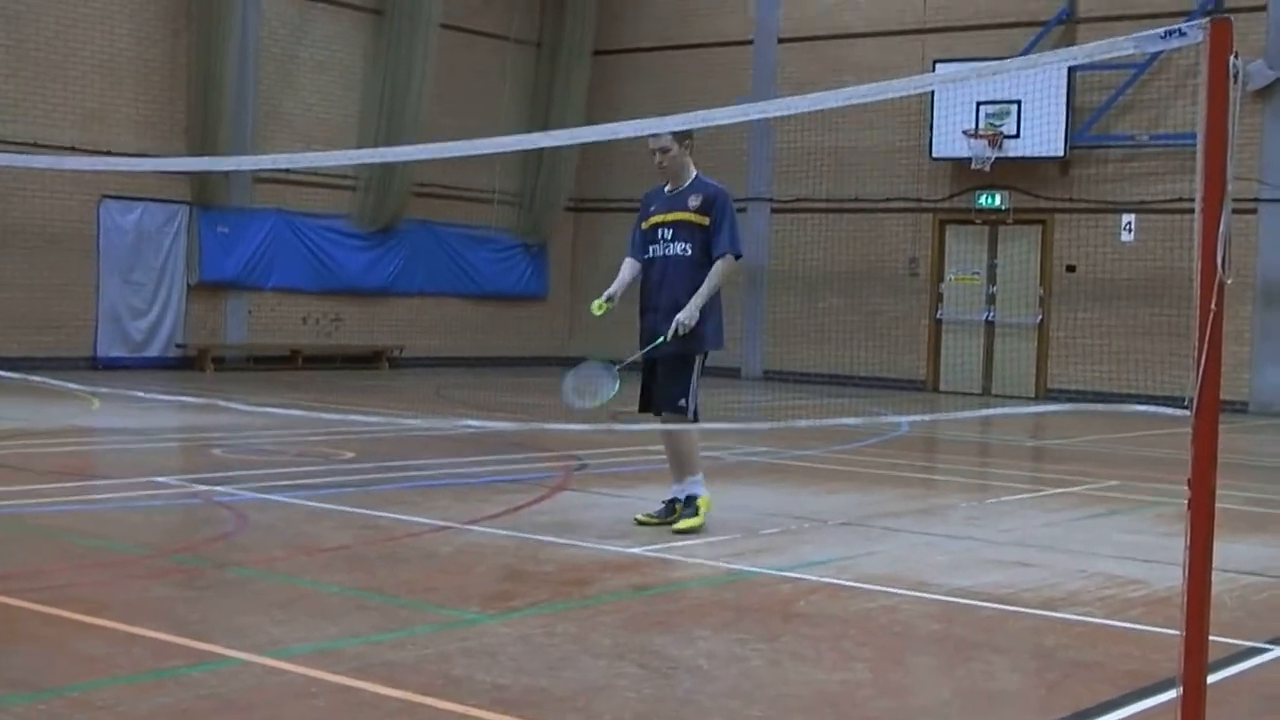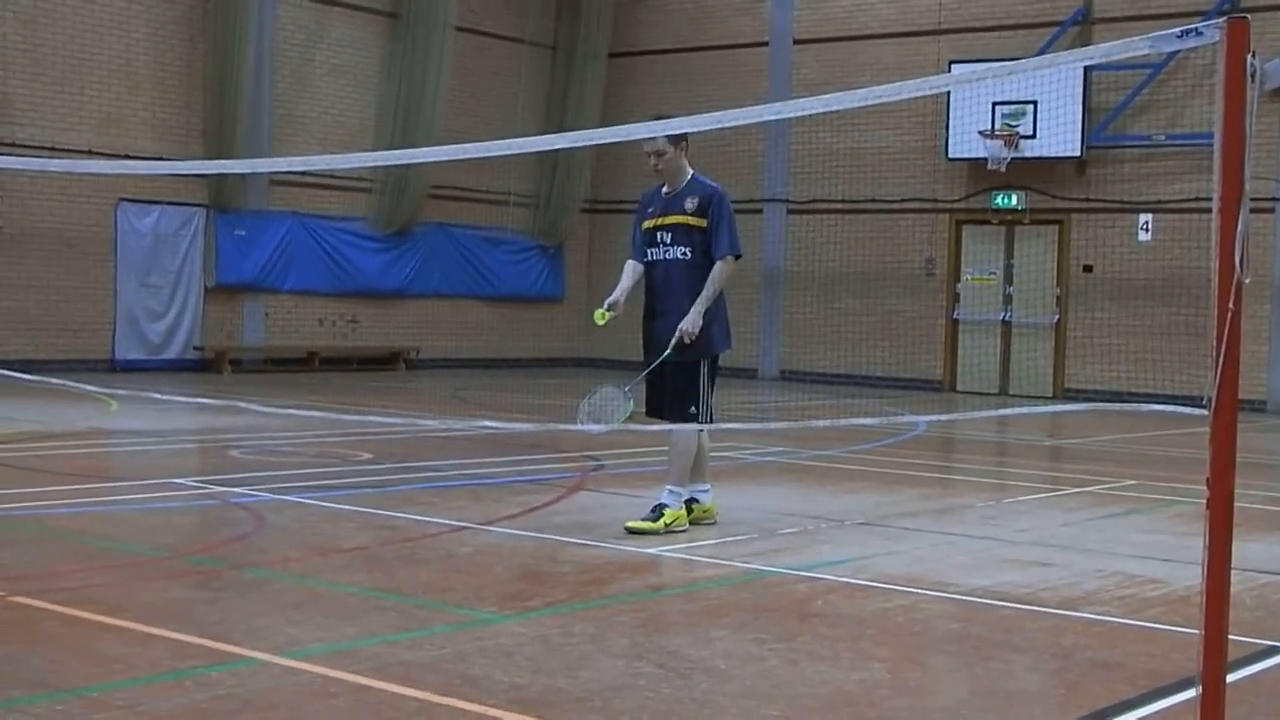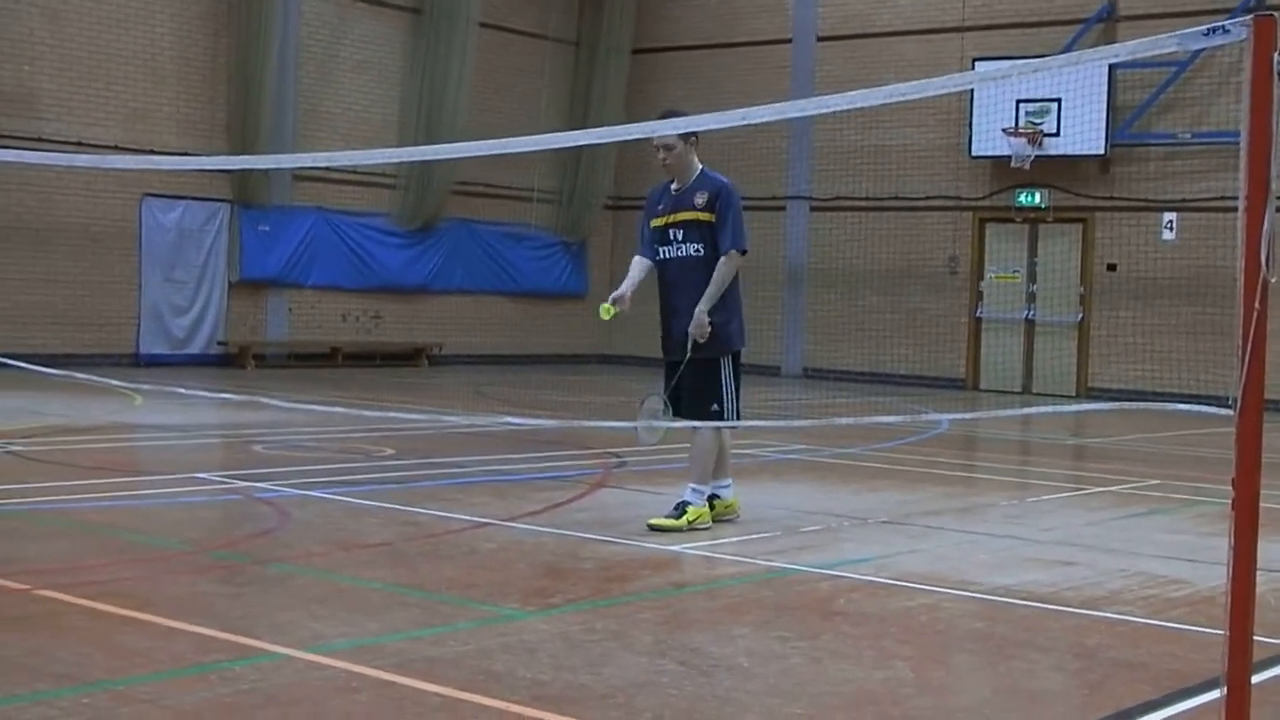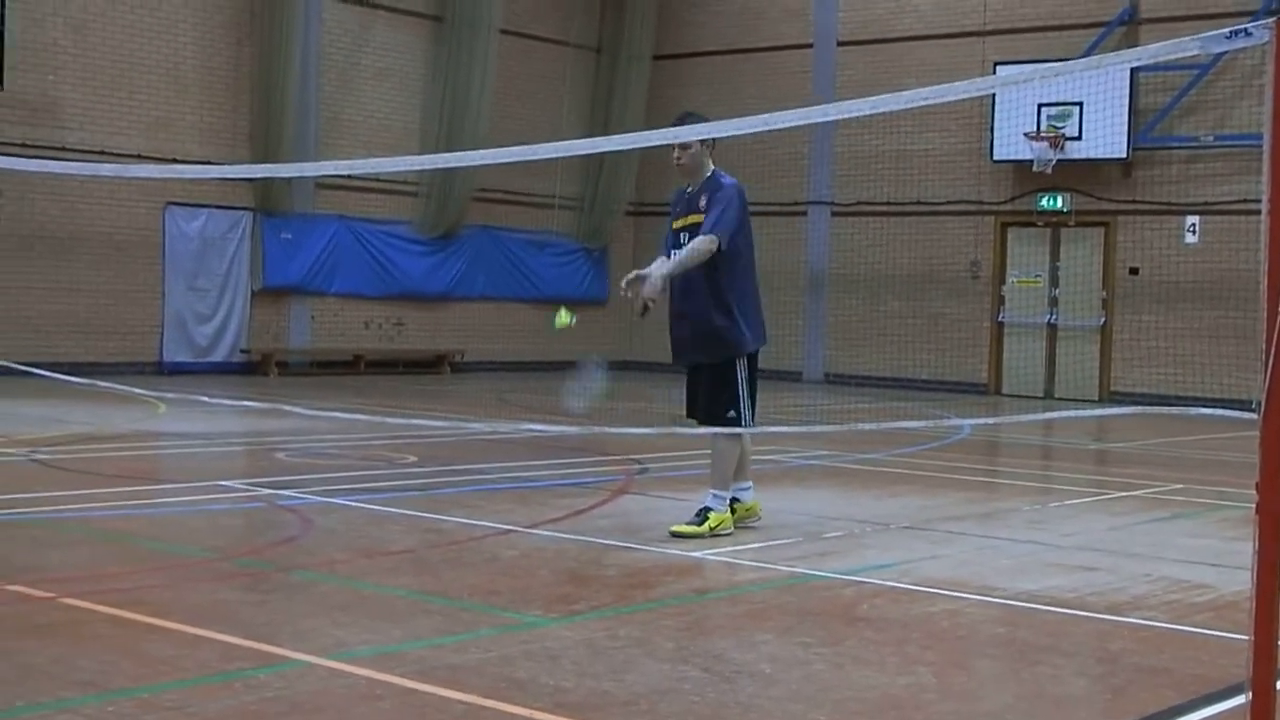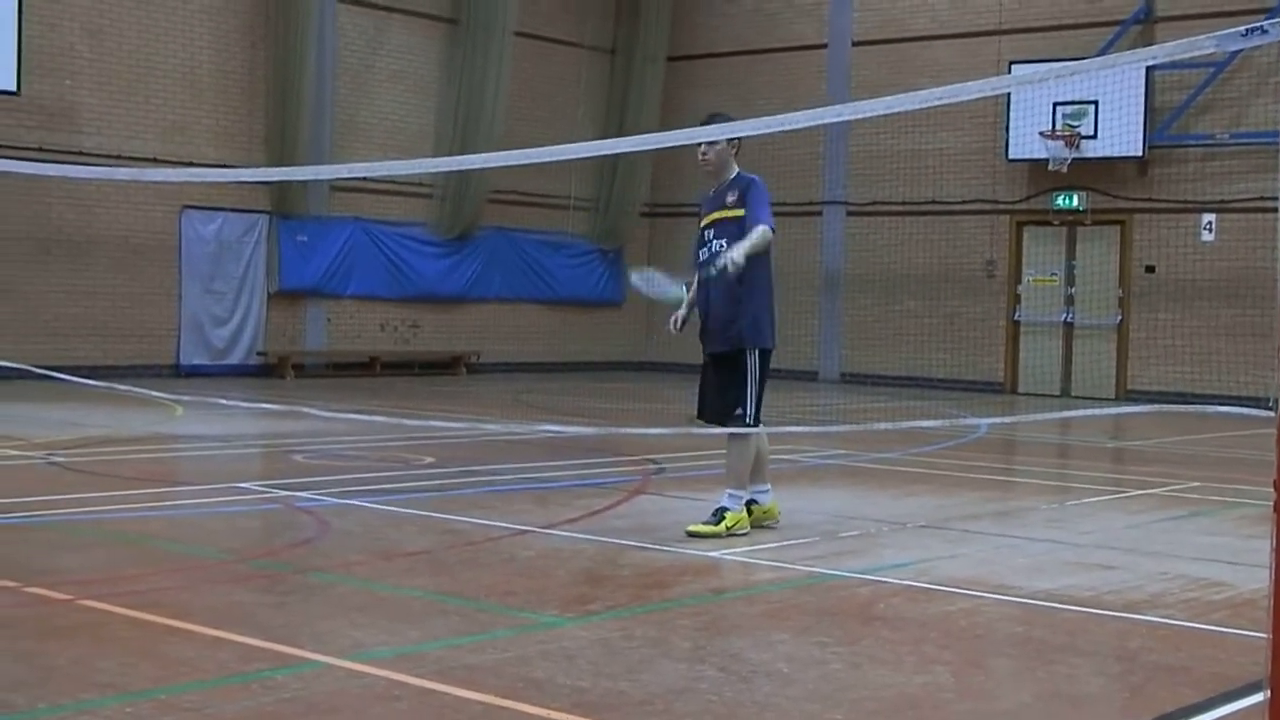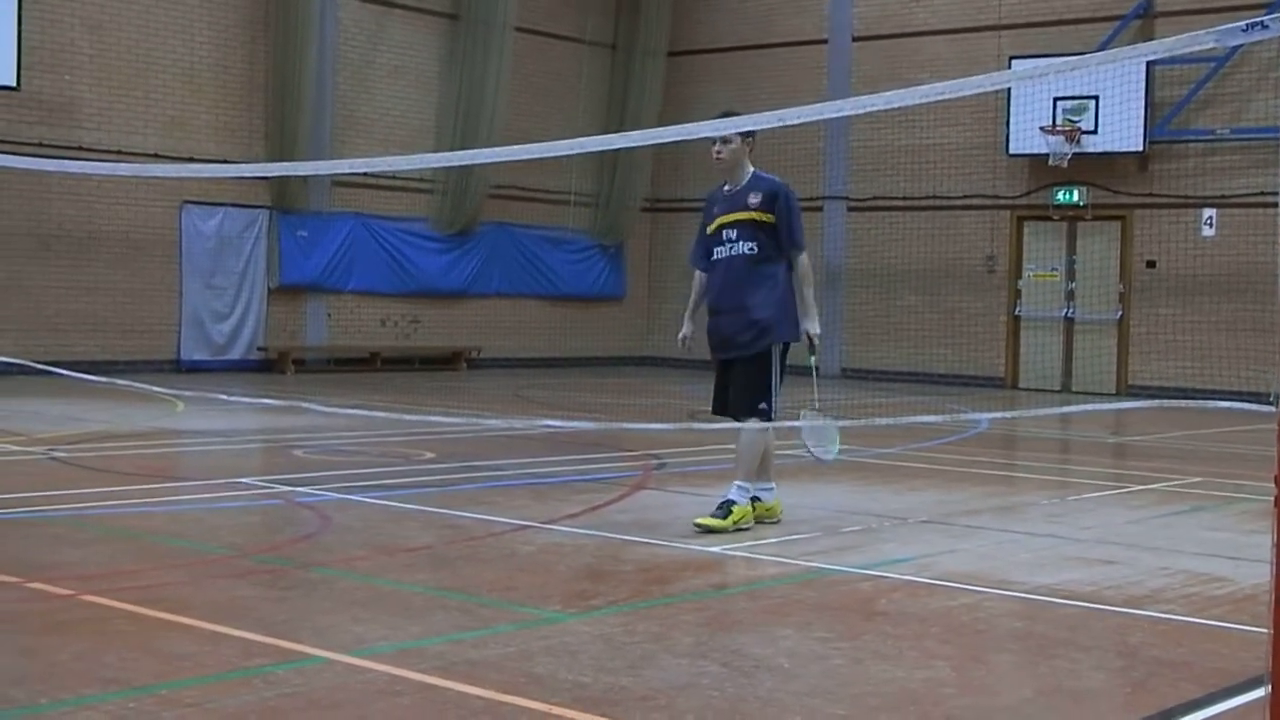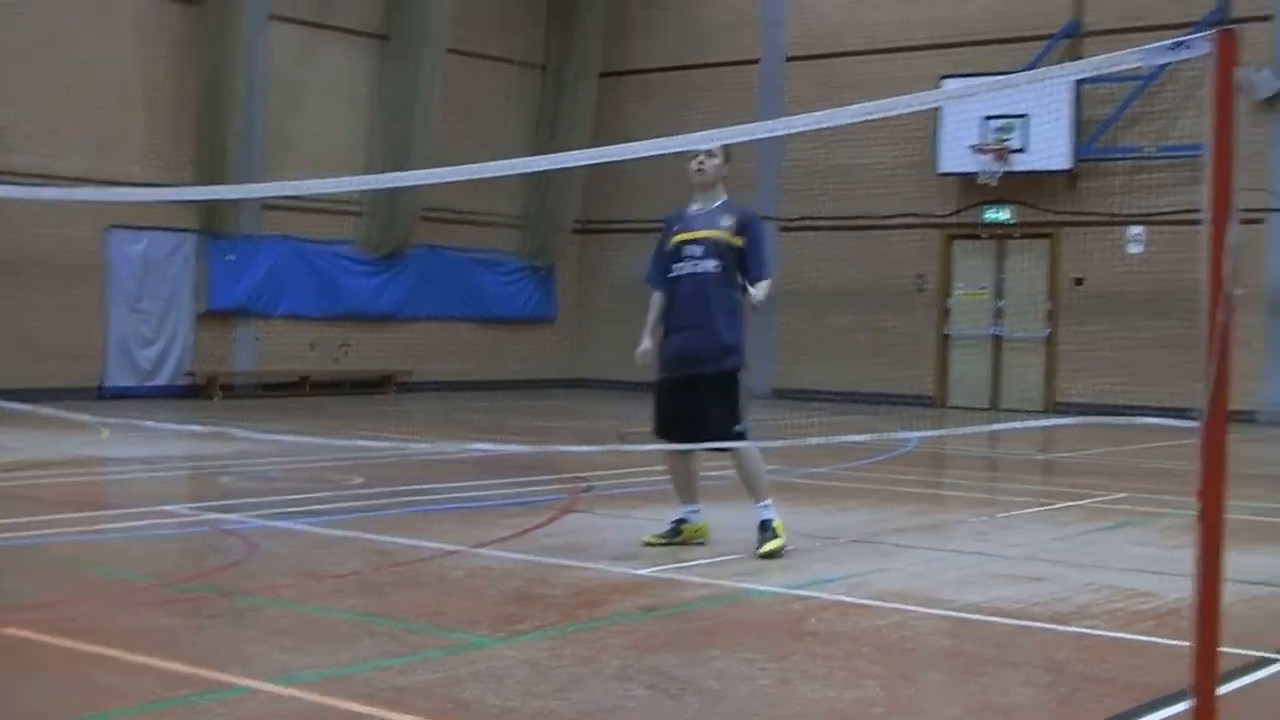
dt=0.4s
person 1, frame 1
left shoulder: (713, 196)
right shoulder: (651, 201)
left elbow: (726, 258)
right elbow: (637, 256)
left wrist: (694, 306)
right wrist: (617, 287)
left hip: (689, 325)
right hip: (654, 324)
left knee: (676, 409)
right knee: (664, 413)
left ankle: (696, 491)
right ankle: (680, 496)
person 1, frame 2
left shoulder: (710, 196)
right shoulder: (648, 203)
left elbow: (726, 259)
right elbow: (638, 258)
left wrist: (697, 312)
right wrist: (620, 293)
left hip: (695, 328)
right hip: (659, 328)
left knee: (685, 414)
right knee: (688, 416)
left ankle: (672, 504)
right ankle: (700, 499)
person 1, frame 3
left shoulder: (719, 190)
right shoulder: (657, 199)
left elbow: (732, 254)
right elbow: (647, 254)
left wrist: (703, 310)
right wrist: (627, 288)
left hip: (712, 325)
right hip: (676, 327)
left knee: (708, 412)
right knee: (708, 413)
left ankle: (695, 502)
right ankle: (722, 496)
person 1, frame 4
left shoulder: (726, 190)
right shoulder: (681, 199)
left elbow: (709, 242)
right elbow: (673, 254)
left wrist: (664, 275)
right wrist: (648, 273)
left hip: (730, 327)
right hip: (698, 330)
left knee: (727, 417)
right knee: (723, 417)
left ankle: (718, 508)
right ankle: (743, 499)
person 1, frame 5
left shoulder: (751, 188)
right shoulder: (709, 202)
left elbow: (764, 231)
left wrist: (743, 248)
right wrist: (686, 306)
left hip: (746, 325)
right hip: (718, 327)
left knee: (740, 416)
right knee: (739, 418)
left ankle: (733, 508)
right ankle: (762, 501)
person 1, frame 6
left shoulder: (774, 191)
right shoulder: (713, 202)
left elbow: (798, 256)
right elbow: (704, 267)
left wrist: (809, 313)
right wrist: (689, 317)
left hip: (766, 323)
right hip: (727, 327)
left knee: (754, 411)
right knee: (746, 413)
left ankle: (738, 501)
right ankle: (765, 498)
person 1, frame 7
left shoulder: (742, 219)
right shoulder: (675, 223)
left elbow: (762, 277)
left wrist: (757, 294)
right wrist: (649, 335)
left hip: (719, 347)
right hip: (677, 349)
left knee: (731, 435)
right knee: (674, 437)
left ankle: (768, 518)
right ankle: (690, 519)
